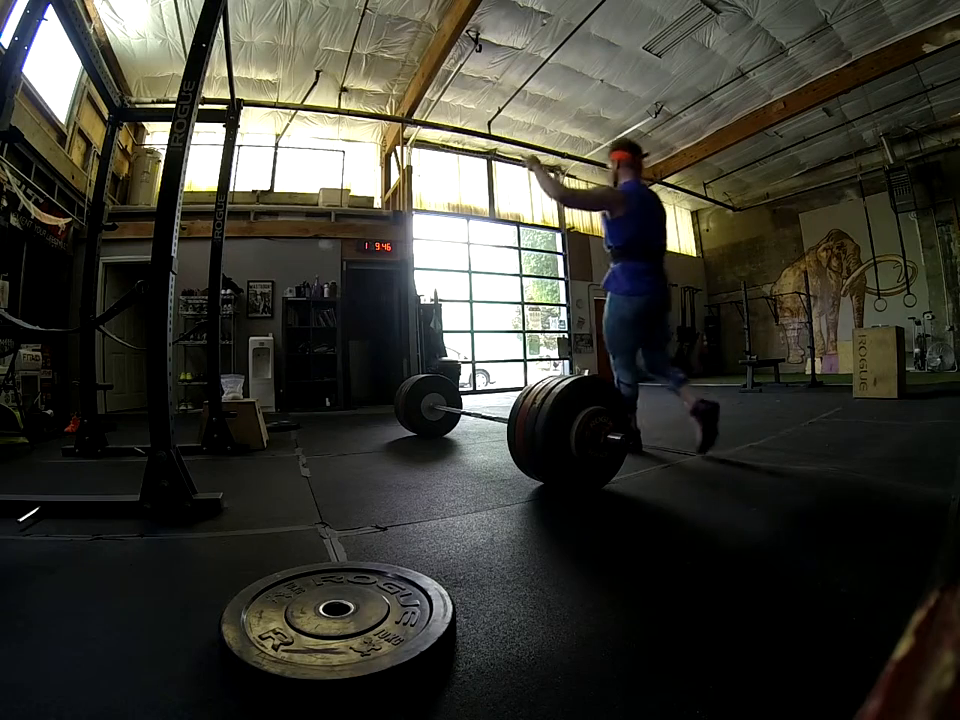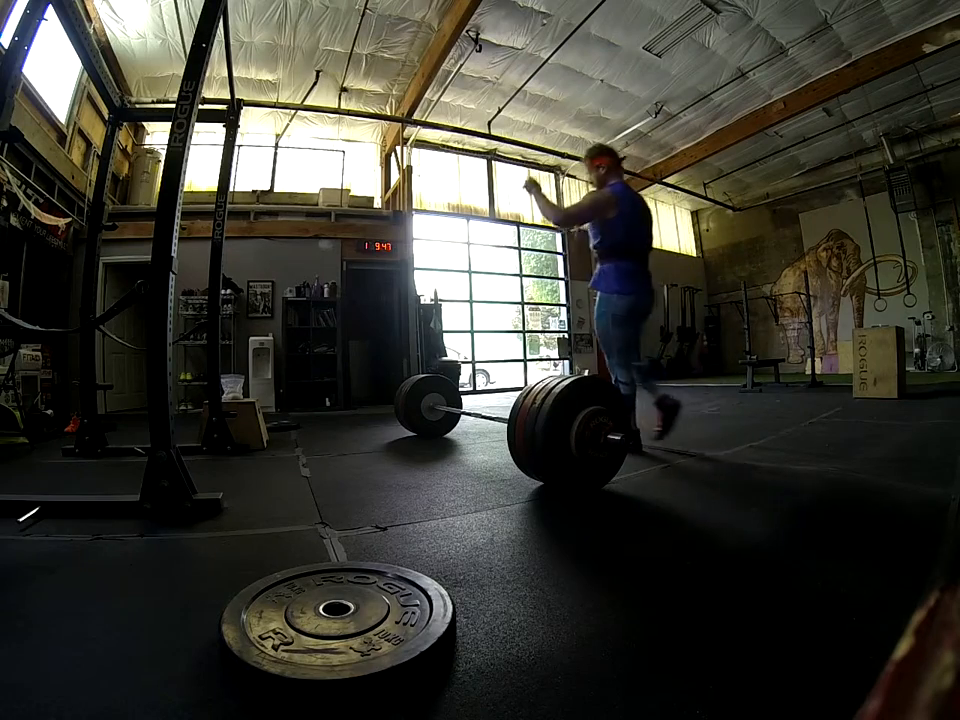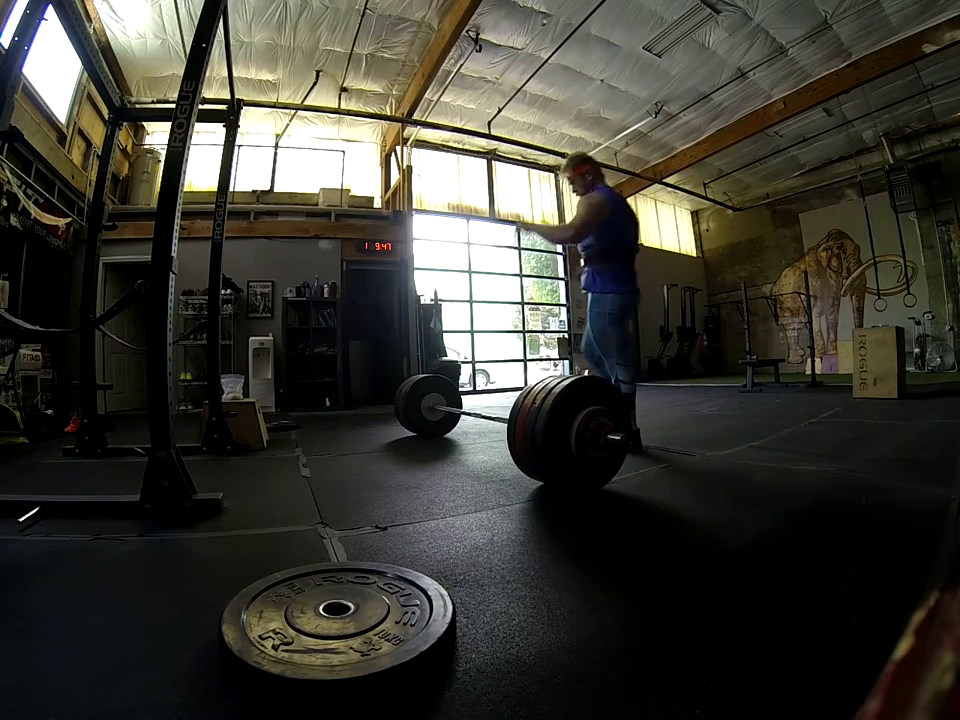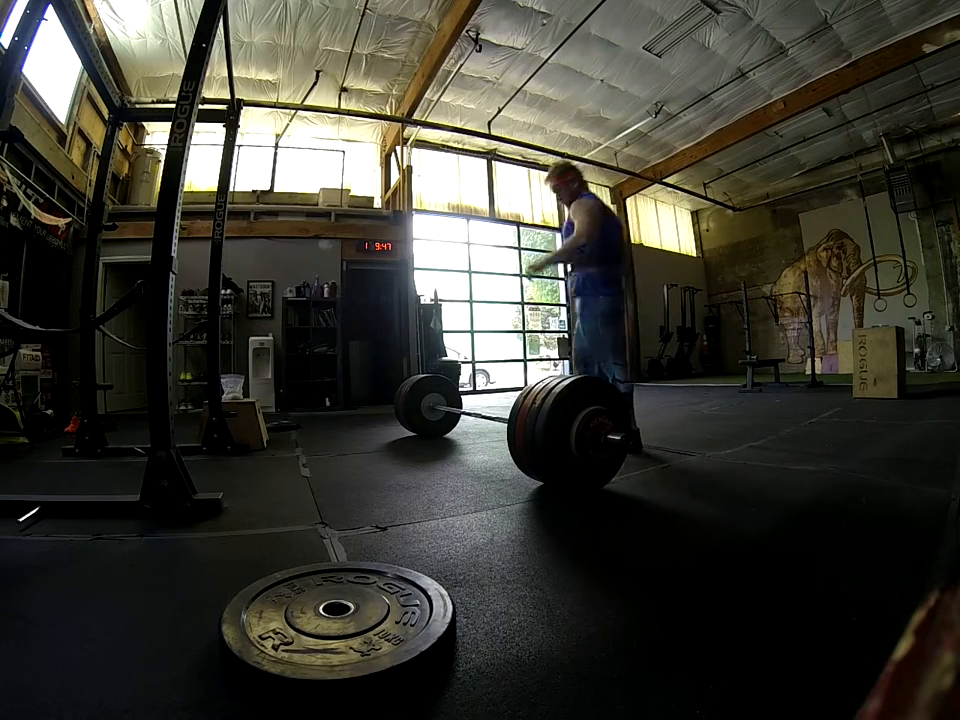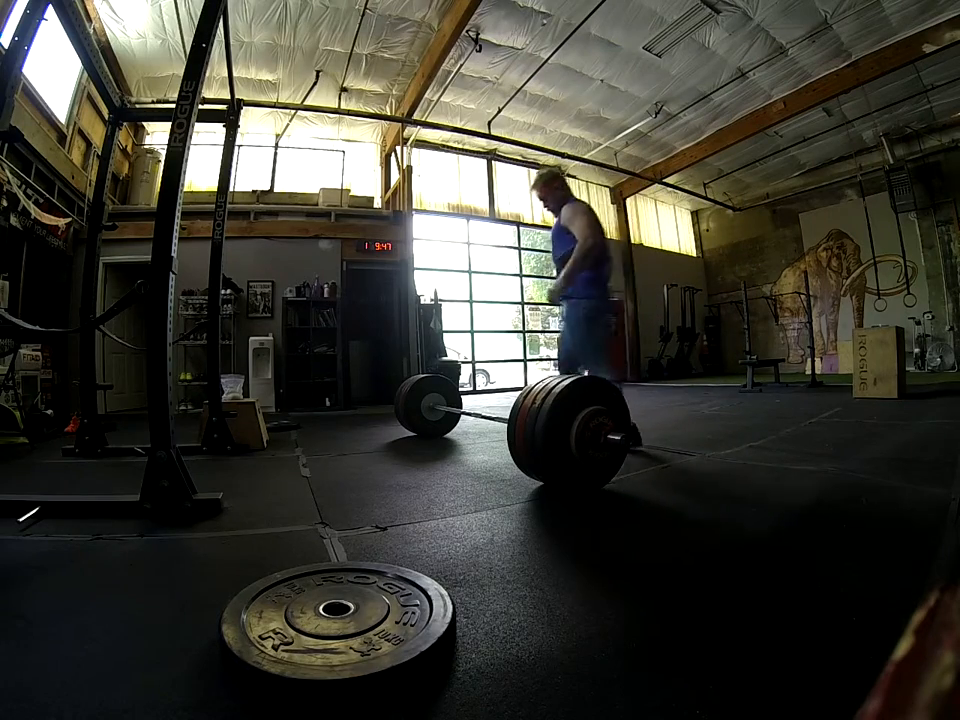
dt=0.1s
person 1, frame 1
left shoulder: (617, 196)
right shoulder: (653, 201)
left elbow: (562, 195)
left wrist: (537, 169)
left hip: (628, 289)
right hip: (656, 288)
left knee: (624, 363)
right knee: (655, 361)
left ankle: (629, 432)
right ankle: (699, 407)
person 1, frame 2
left shoulder: (604, 197)
right shoulder: (637, 202)
left elbow: (561, 219)
left wrist: (536, 192)
left hip: (616, 287)
right hip: (637, 286)
left knee: (619, 363)
right knee: (622, 357)
left ankle: (628, 431)
right ankle: (661, 403)
person 1, frame 3
left shoulder: (595, 200)
right shoulder: (619, 203)
left elbow: (570, 234)
right elbow: (628, 249)
left wrist: (534, 228)
left hip: (606, 289)
right hip: (620, 287)
left knee: (616, 360)
right knee: (591, 351)
left ankle: (629, 430)
person 1, frame 4
left shoulder: (585, 205)
right shoulder: (600, 209)
left elbow: (582, 238)
left wrist: (545, 260)
left hip: (595, 293)
right hip: (601, 292)
left knee: (610, 362)
right knee: (581, 362)
left ankle: (628, 430)
person 1, frame 5
left shoulder: (573, 211)
right shoulder: (575, 212)
left elbow: (588, 242)
right elbow: (602, 254)
left wrist: (562, 281)
left hip: (581, 297)
right hip: (579, 297)
left knee: (595, 363)
right knee: (567, 366)
